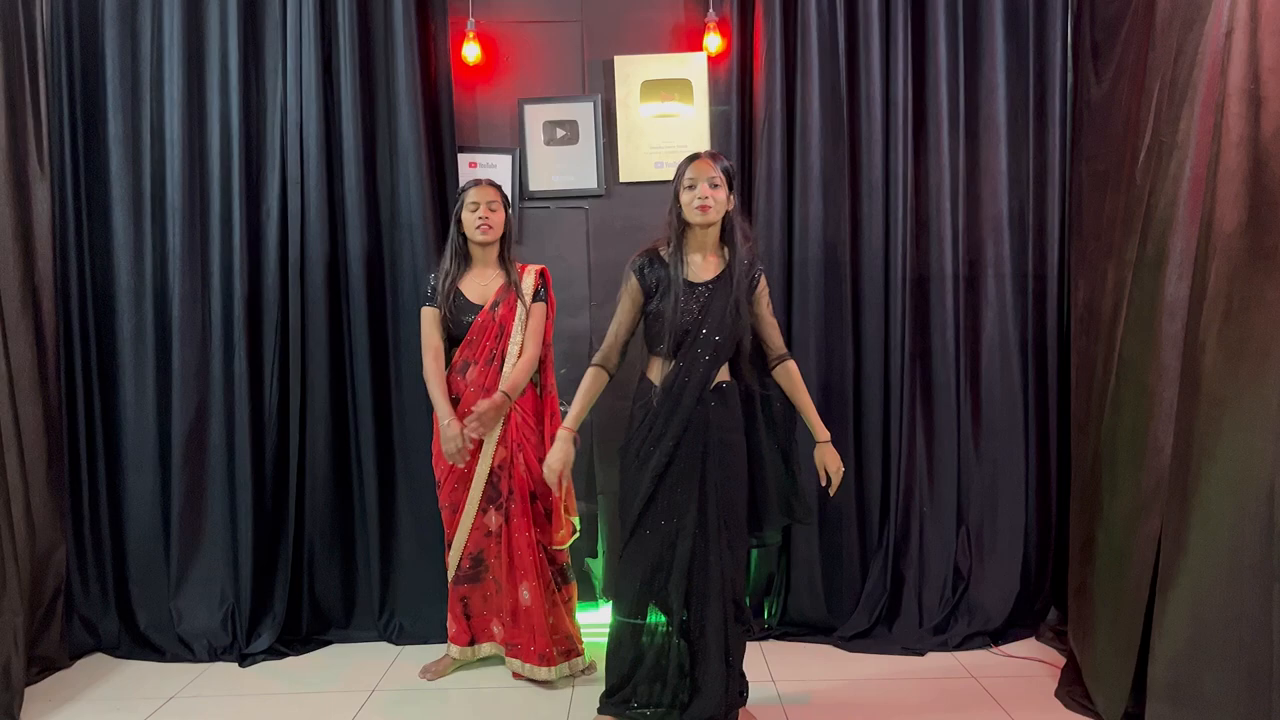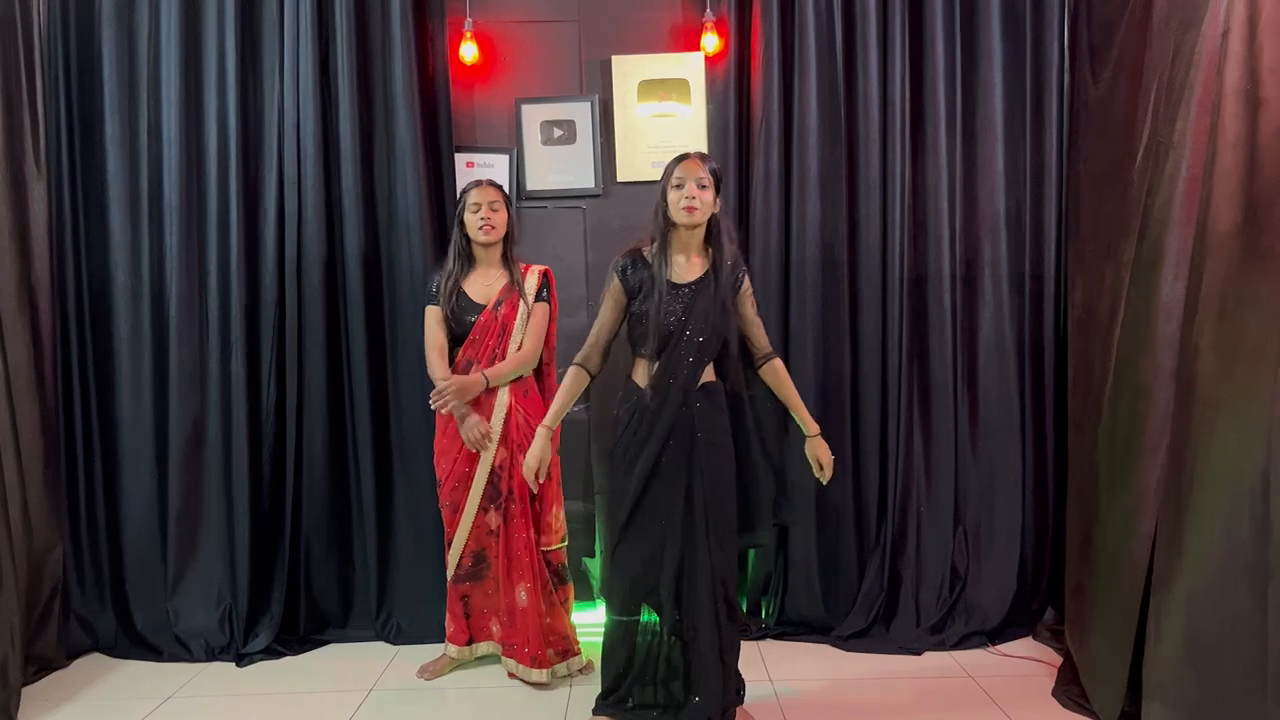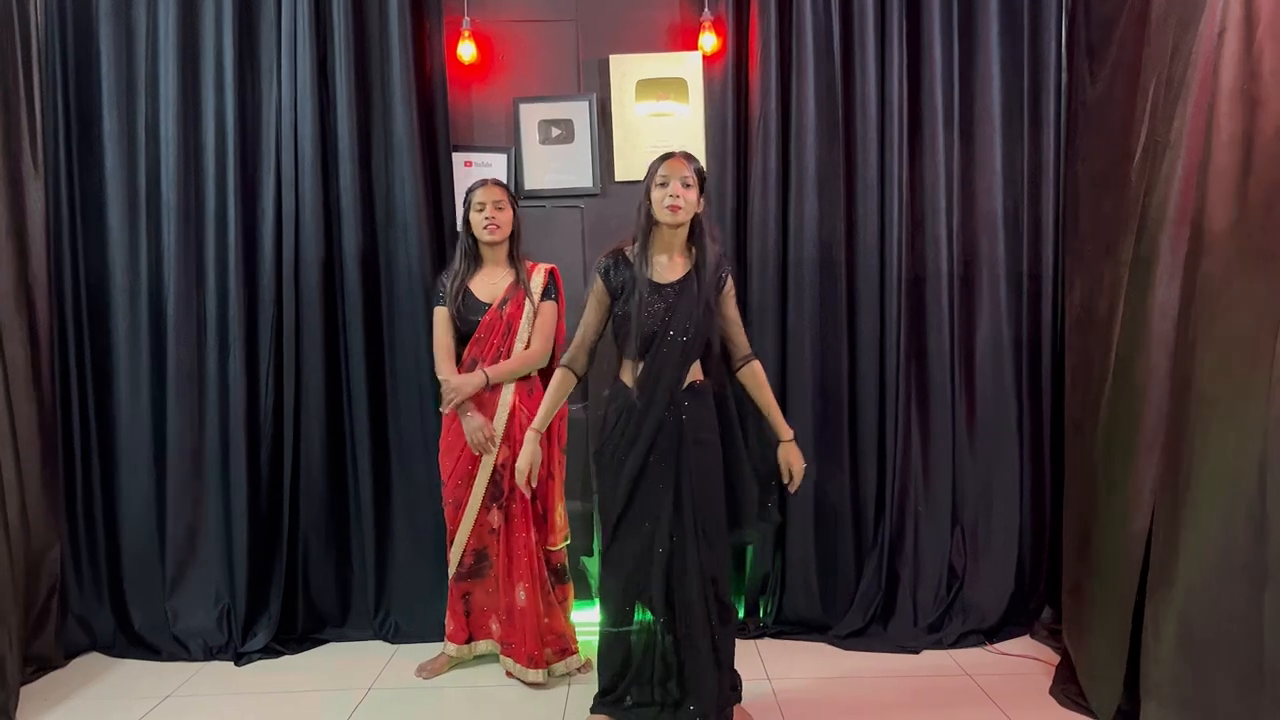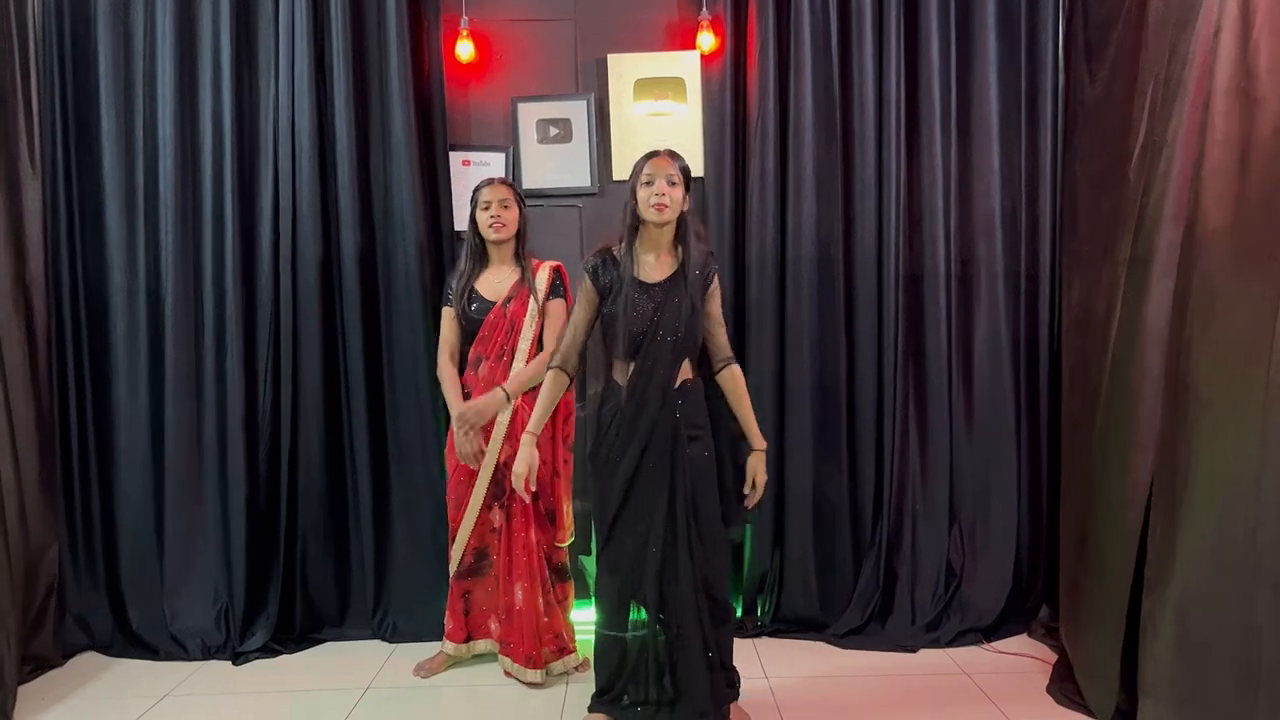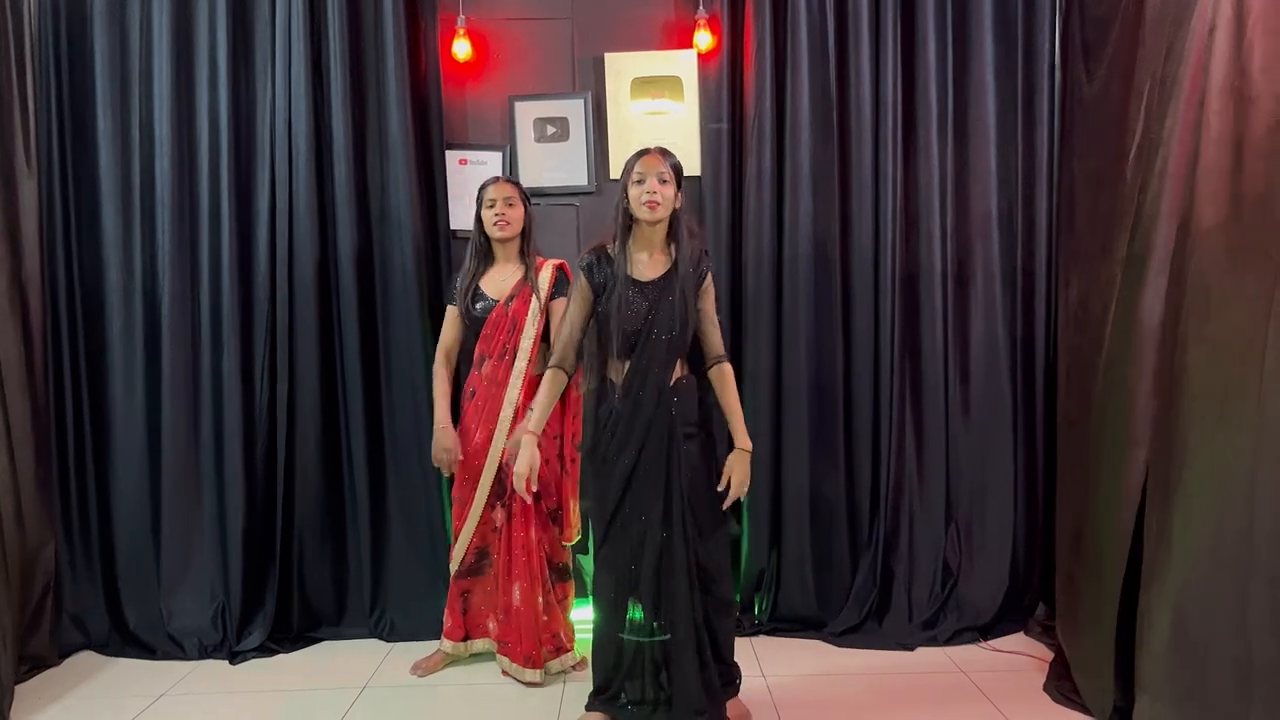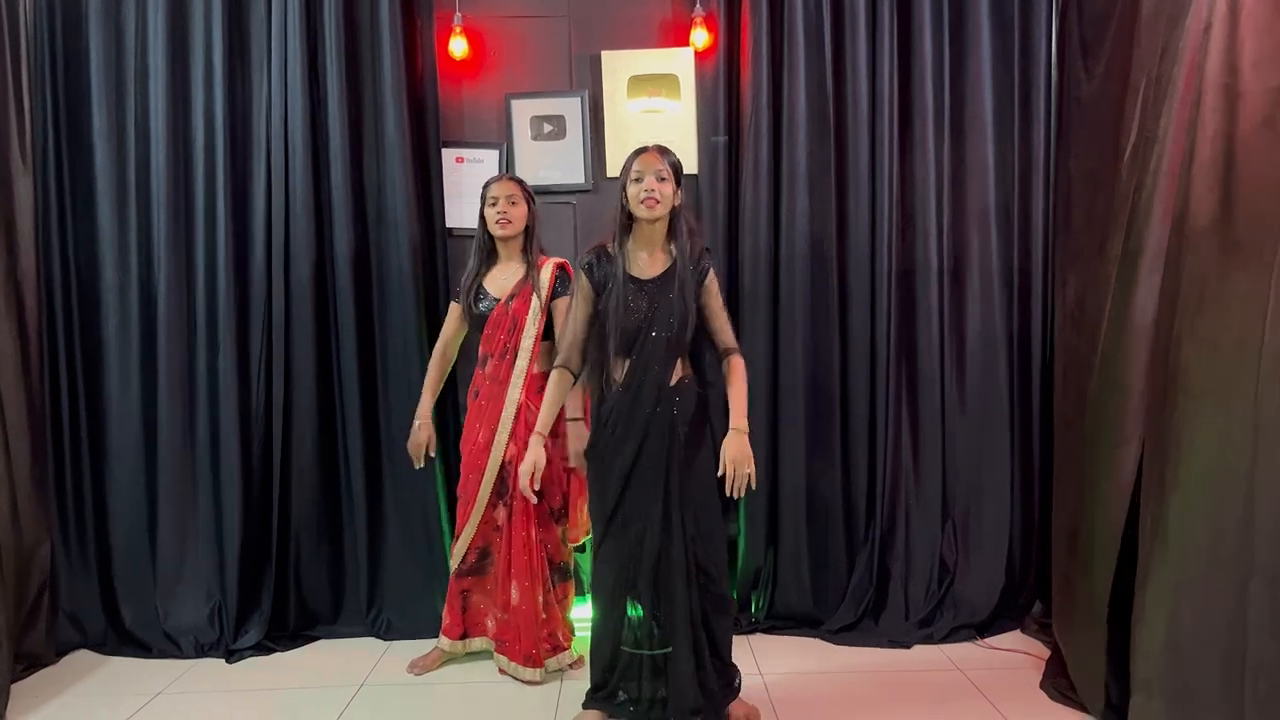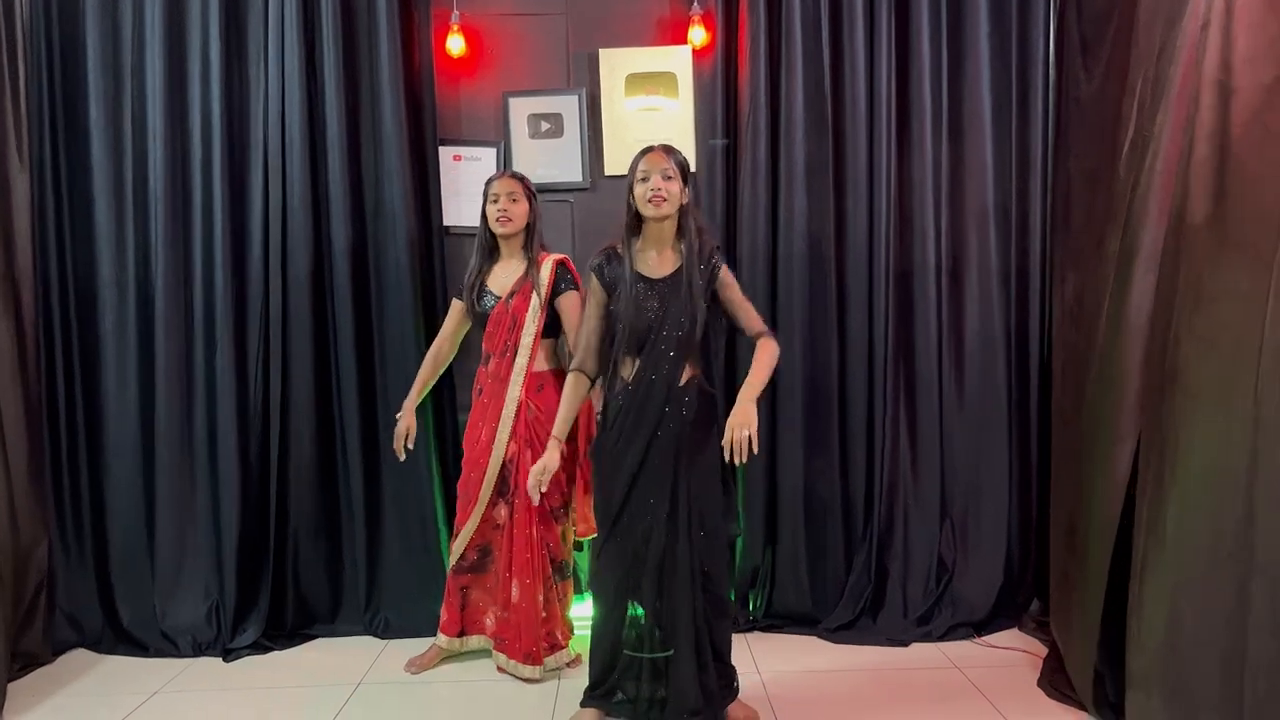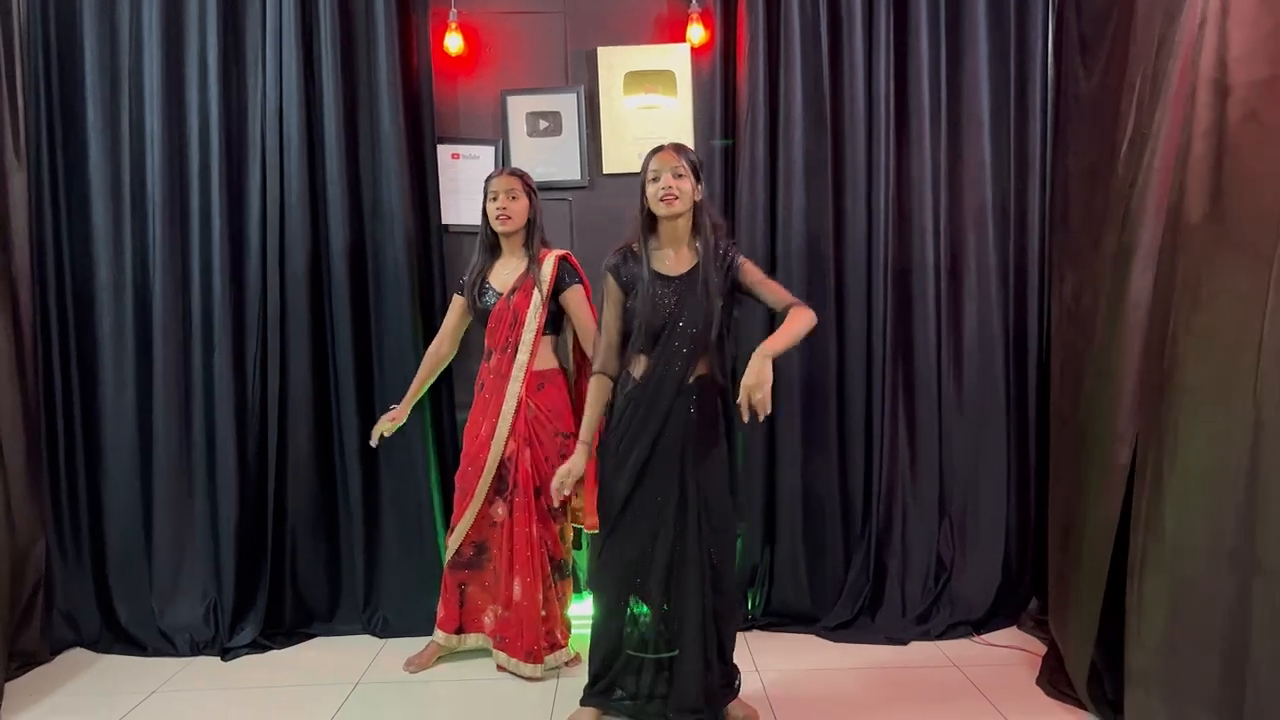
dt=0.1s
person 1, frame 1
left shoulder: (745, 271)
right shoulder: (649, 267)
left elbow: (777, 358)
right elbow: (608, 357)
left wrist: (821, 436)
right wrist: (567, 432)
left hip: (718, 423)
right hip: (656, 422)
left knee: (718, 557)
right knee: (644, 557)
person 1, frame 2
left shoulder: (730, 272)
right shoulder: (633, 267)
left elbow: (763, 356)
right elbow: (590, 356)
left wrist: (810, 430)
right wrist: (547, 428)
left hip: (703, 423)
right hip: (643, 423)
left knee: (708, 558)
right knee: (636, 557)
person 1, frame 3
left shoulder: (714, 271)
right shoulder: (616, 268)
left elbow: (741, 358)
right elbow: (575, 358)
left wrist: (784, 436)
right wrist: (535, 431)
left hip: (692, 422)
right hip: (627, 423)
left knee: (701, 557)
right knee: (627, 558)
person 1, frame 4
left shoulder: (701, 270)
right shoulder: (604, 267)
left elbow: (722, 361)
right elbow: (567, 359)
left wrist: (756, 443)
right wrist: (529, 436)
left hip: (684, 421)
right hip: (620, 422)
left knee: (699, 556)
right knee: (623, 559)
person 1, frame 5
left shoulder: (694, 267)
right shoulder: (597, 266)
left elbow: (717, 360)
right elbow: (563, 359)
left wrist: (741, 442)
right wrist: (530, 436)
left hip: (680, 421)
right hip: (617, 423)
left knee: (698, 555)
right knee: (621, 556)
person 1, frame 6
left shoulder: (696, 265)
right shoulder: (598, 265)
left elbow: (729, 353)
right elbow: (569, 359)
left wrist: (738, 429)
right wrist: (538, 437)
left hip: (681, 419)
right hip: (619, 422)
left knee: (698, 554)
right knee: (621, 555)
person 1, frame 7
left shoulder: (705, 264)
right shoulder: (608, 266)
left elbow: (765, 340)
right elbow: (584, 363)
left wrist: (746, 399)
right wrist: (556, 443)
left hip: (690, 423)
right hip: (626, 421)
left knee: (701, 556)
right knee: (622, 555)
person 1, frame 8
left shoulder: (723, 259)
right shoulder: (626, 264)
left elbow: (802, 312)
right elbow: (607, 362)
left wrist: (764, 354)
right wrist: (584, 446)
left hip: (699, 417)
right hip: (636, 418)
left knee: (704, 552)
right knee: (626, 551)
person 2, frame 1
left shoulder: (531, 281)
right shoulder: (440, 284)
left elbow: (530, 357)
right elbow: (431, 360)
left wrist: (491, 403)
right wrist: (448, 420)
left hip: (517, 416)
right hip: (459, 420)
left knee: (529, 530)
right knee: (465, 531)
left ankle: (545, 645)
right ankle: (465, 640)
person 2, frame 2
left shoulder: (534, 281)
right shoulder: (445, 283)
left elbow: (530, 355)
right elbow: (437, 358)
left wrist: (480, 380)
right wrist: (465, 414)
left hip: (518, 415)
right hip: (462, 418)
left knee: (526, 529)
right knee: (465, 530)
left ankle: (541, 645)
right ankle: (463, 640)
person 2, frame 3
left shoulder: (540, 278)
right shoulder: (451, 283)
left elbow: (541, 353)
right elbow: (442, 358)
left wrist: (482, 378)
right wrist: (468, 412)
left hip: (524, 413)
right hip: (466, 415)
left knee: (531, 528)
right knee: (469, 525)
left ankle: (542, 644)
right ankle: (462, 638)
person 2, frame 4
left shoulder: (545, 277)
right shoulder: (461, 282)
left elbow: (552, 353)
right elbow: (445, 358)
left wrist: (499, 396)
right wrist: (461, 416)
left hip: (529, 413)
right hip: (470, 415)
left knee: (533, 528)
right knee: (471, 524)
left ankle: (541, 643)
right ankle: (461, 637)
person 2, frame 5
left shoulder: (551, 275)
right shoulder: (468, 280)
right elbow: (447, 355)
right wrist: (442, 421)
right hip: (479, 411)
left knee: (538, 525)
right knee: (474, 523)
left ankle: (541, 643)
right ankle: (460, 635)
person 2, frame 6
left shoulder: (553, 273)
right shoulder: (473, 277)
right elbow: (444, 351)
left wrist: (575, 419)
right wrist: (423, 415)
left hip: (538, 408)
right hip: (485, 410)
left knee: (538, 525)
right knee: (477, 522)
left ankle: (539, 641)
right ankle: (458, 634)
person 2, frame 7
left shoulder: (554, 270)
right shoulder: (476, 276)
right elbow: (443, 344)
left wrist: (596, 415)
right wrist: (409, 409)
left hip: (541, 406)
right hip: (490, 407)
left knee: (540, 522)
right knee: (477, 518)
left ankle: (539, 639)
right ankle: (454, 633)
person 2, frame 8
left shoulder: (557, 266)
right shoulder: (478, 272)
left elbow: (592, 338)
right elbow: (445, 342)
right wrist: (405, 403)
left hip: (542, 402)
right hip: (490, 404)
left knee: (539, 520)
right knee: (473, 515)
left ankle: (539, 638)
right ankle: (453, 630)
